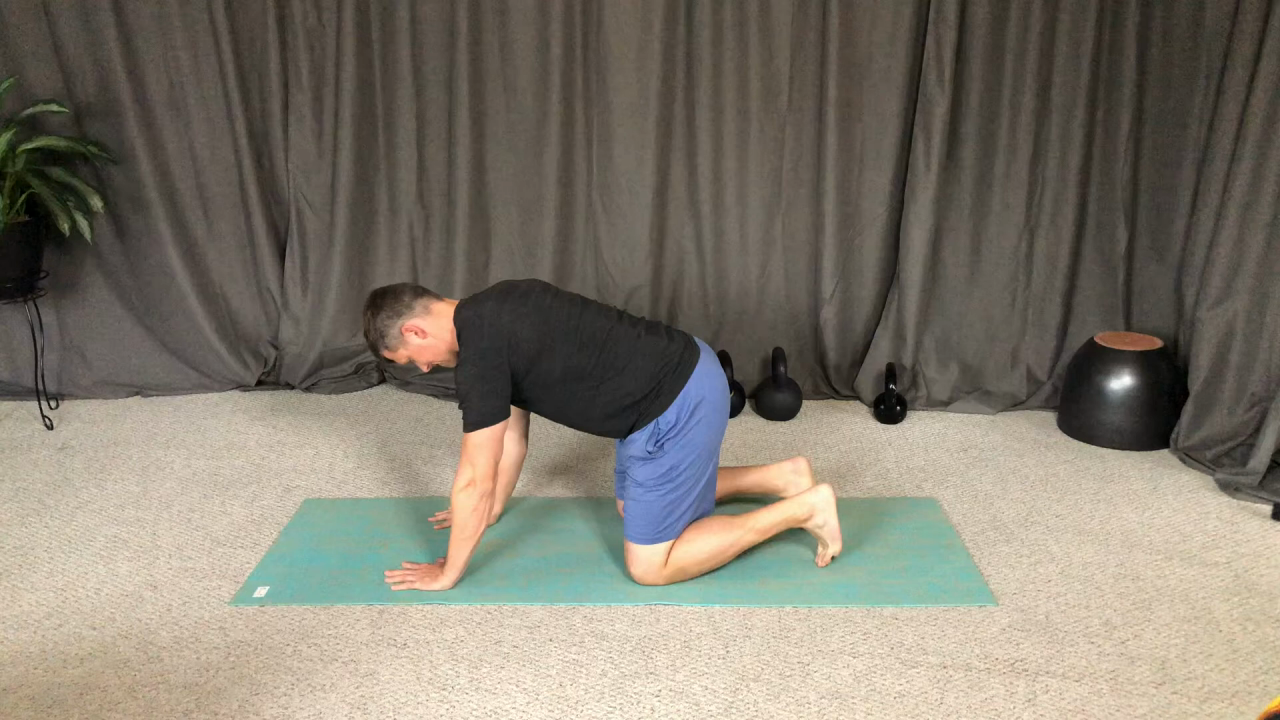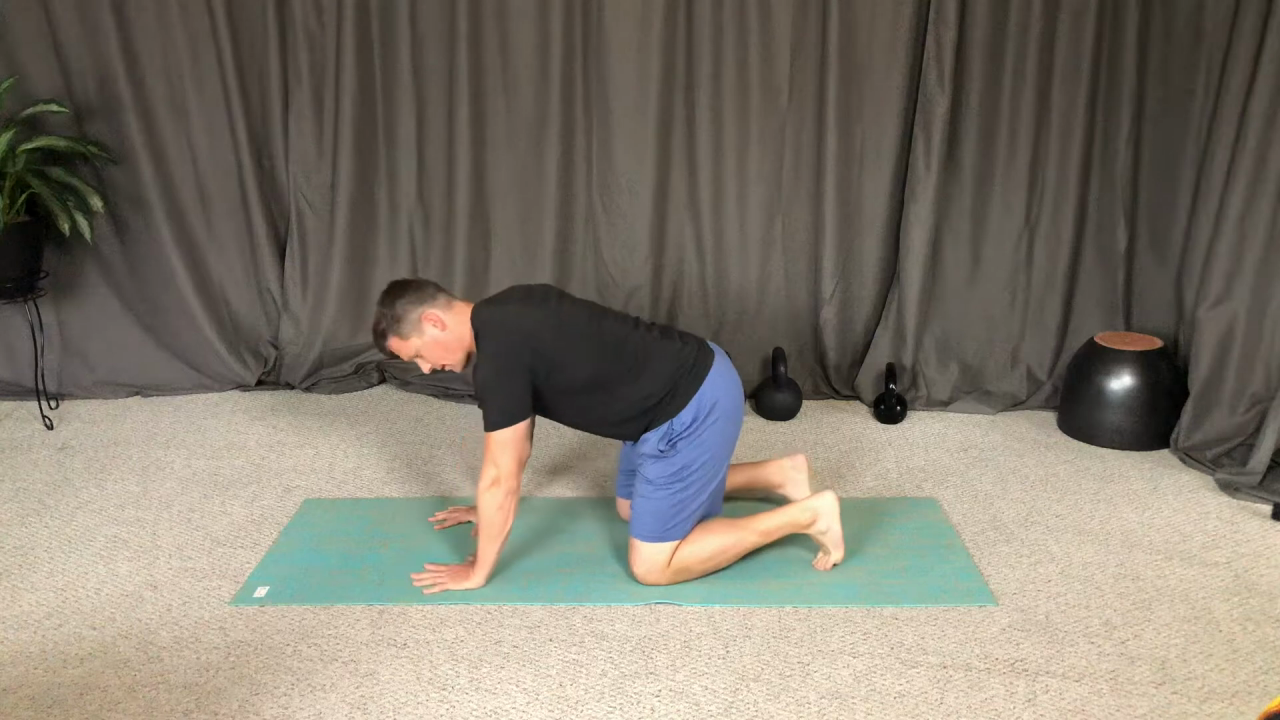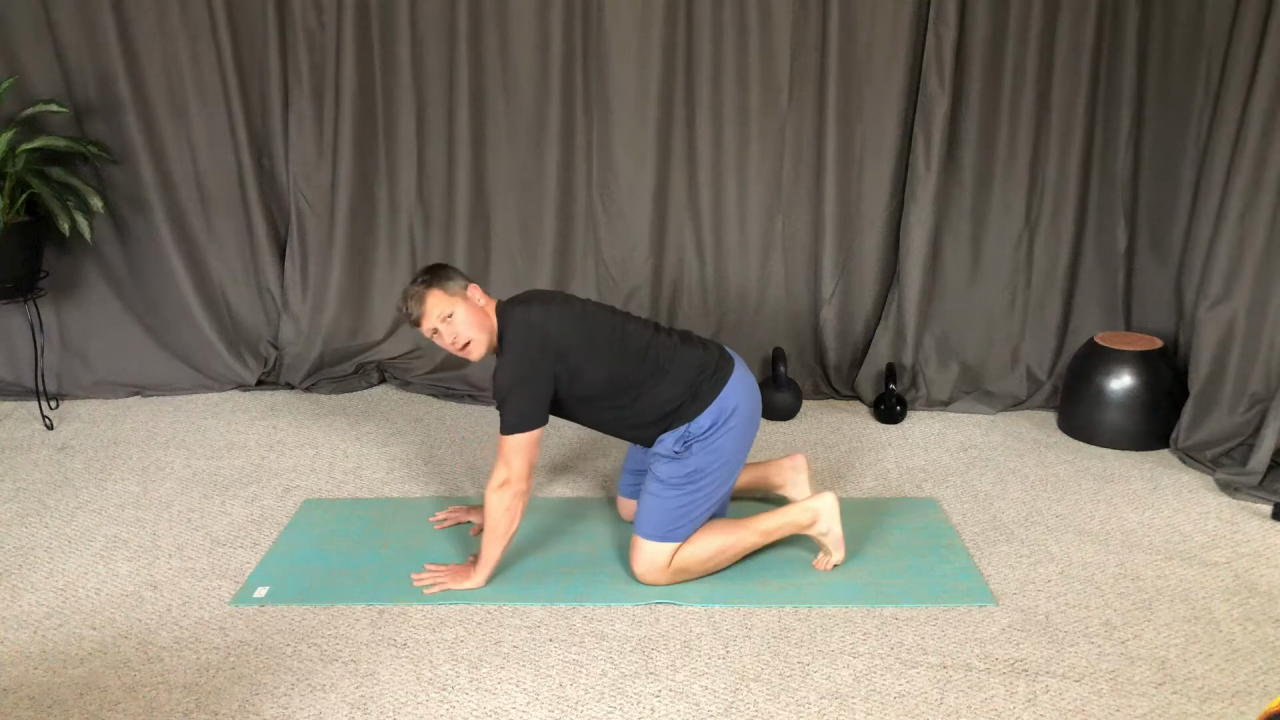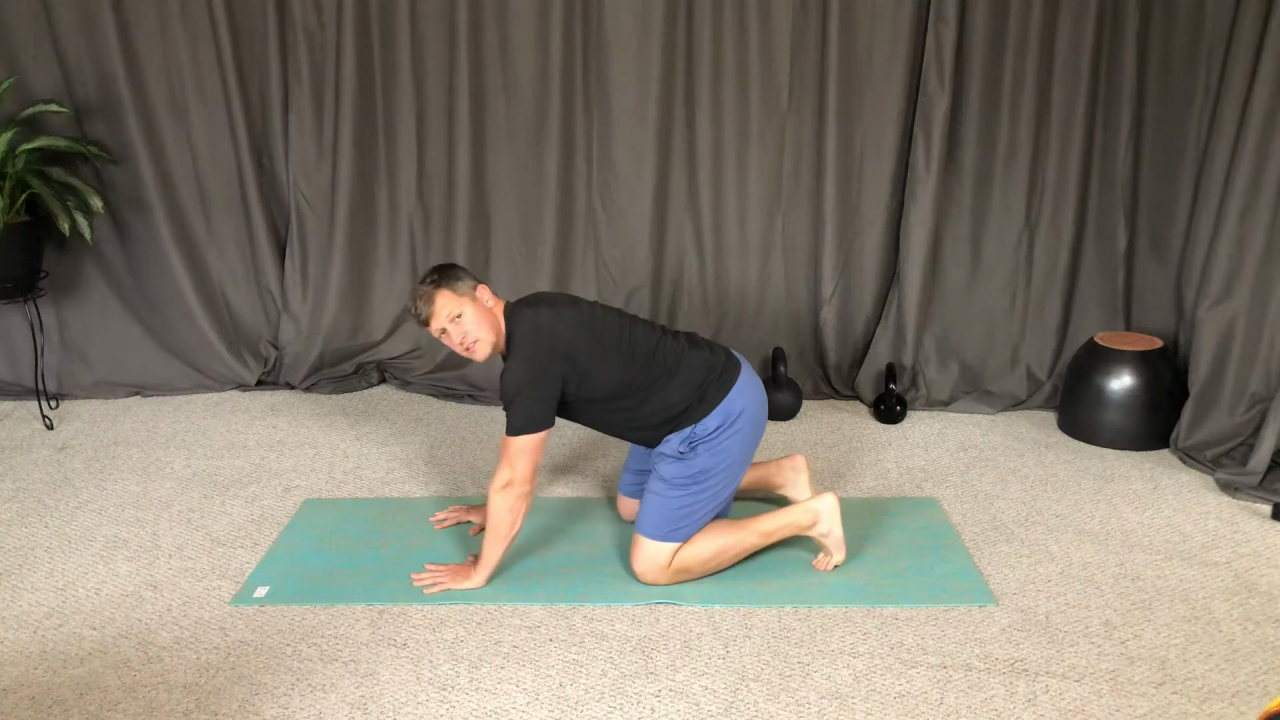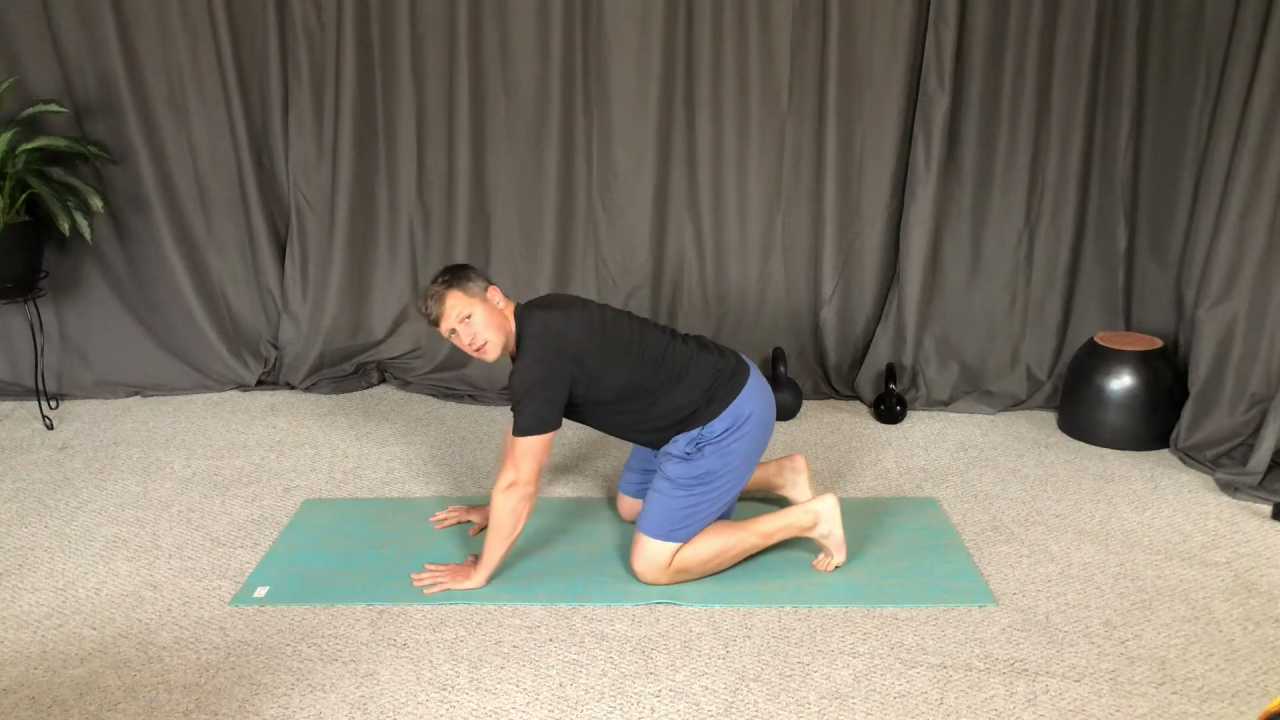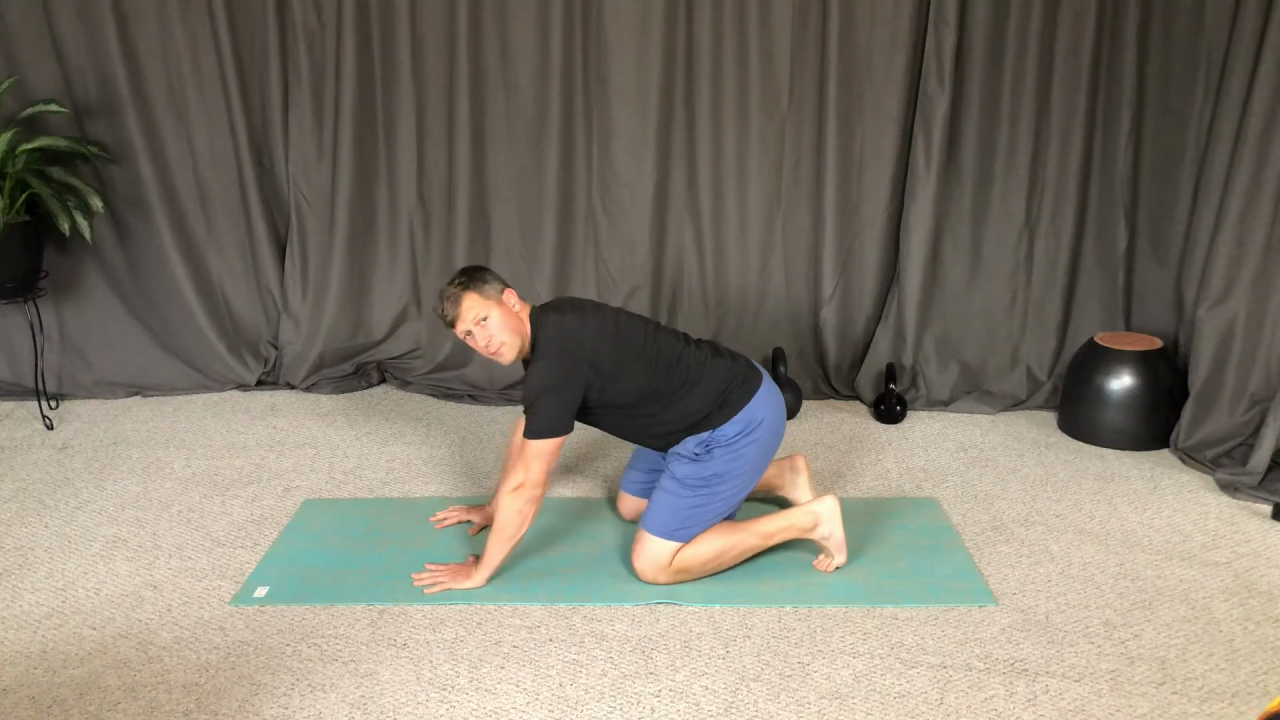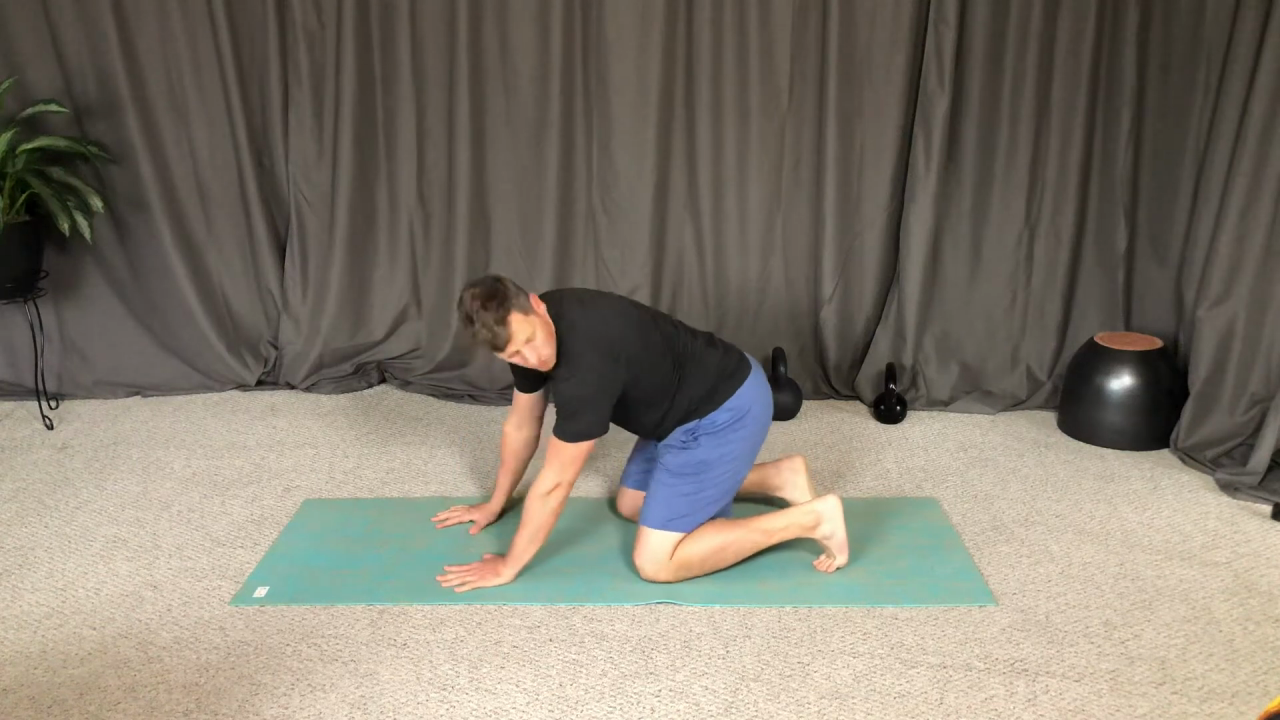
dt=0.4s
person 1, frame 1
left shoulder: (478, 351)
right shoulder: (492, 314)
left elbow: (475, 479)
right elbow: (512, 431)
left wrist: (447, 572)
right wrist: (490, 511)
left hip: (677, 405)
right hip: (685, 375)
left knee: (650, 565)
right knee: (634, 507)
left ankle: (802, 509)
right ankle: (781, 478)
person 1, frame 2
left shoulder: (498, 354)
right shoulder: (504, 318)
left elbow: (501, 478)
right elbow: (517, 434)
left wrist: (478, 571)
right wrist: (492, 510)
left hip: (694, 406)
right hip: (694, 380)
left knee: (652, 565)
right knee: (632, 508)
left ankle: (807, 514)
right ankle: (779, 474)
person 1, frame 3
left shoulder: (523, 354)
right shoulder: (522, 320)
left elbow: (513, 481)
right elbow: (520, 433)
left wrist: (479, 571)
right wrist: (492, 508)
left hip: (712, 411)
right hip: (706, 386)
left knee: (652, 564)
right knee: (631, 507)
left ankle: (806, 515)
right ankle: (779, 474)
person 1, frame 4
left shoulder: (531, 355)
right shoulder: (528, 323)
left elbow: (515, 481)
right elbow: (520, 434)
left wrist: (479, 572)
right wrist: (493, 509)
left hip: (718, 413)
right hip: (709, 389)
left knee: (653, 565)
right knee: (631, 507)
left ankle: (809, 516)
right ankle: (780, 474)
person 1, frame 5
left shoulder: (540, 358)
right shoulder: (538, 324)
left elbow: (520, 482)
right elbow: (523, 430)
left wrist: (480, 572)
right wrist: (493, 508)
left hip: (726, 417)
right hip: (714, 395)
left knee: (652, 564)
right knee: (631, 506)
left ankle: (809, 517)
right ankle: (780, 474)
person 1, frame 6
left shoulder: (556, 359)
right shoulder: (546, 330)
left elbow: (527, 484)
right elbow: (528, 428)
left wrist: (480, 571)
right wrist: (492, 509)
left hip: (738, 422)
right hip: (716, 402)
left knee: (653, 564)
right knee: (631, 507)
left ankle: (809, 519)
right ankle: (780, 476)
person 1, frame 7
left shoulder: (587, 361)
right shoulder: (525, 333)
left elbow: (554, 483)
right elbow: (522, 422)
left wrist: (507, 567)
right wrist: (496, 502)
left hip: (726, 407)
right hip: (689, 398)
left knee: (656, 562)
right knee: (630, 505)
left ankle: (812, 518)
right ankle: (780, 476)
